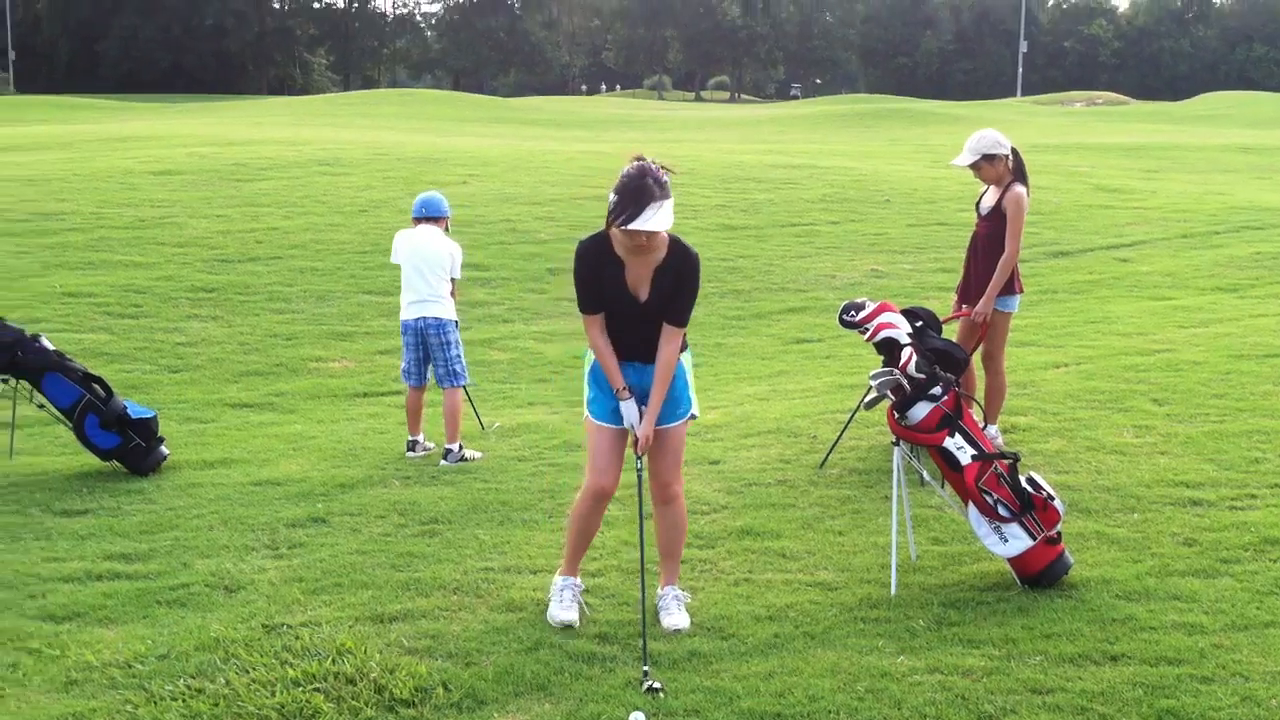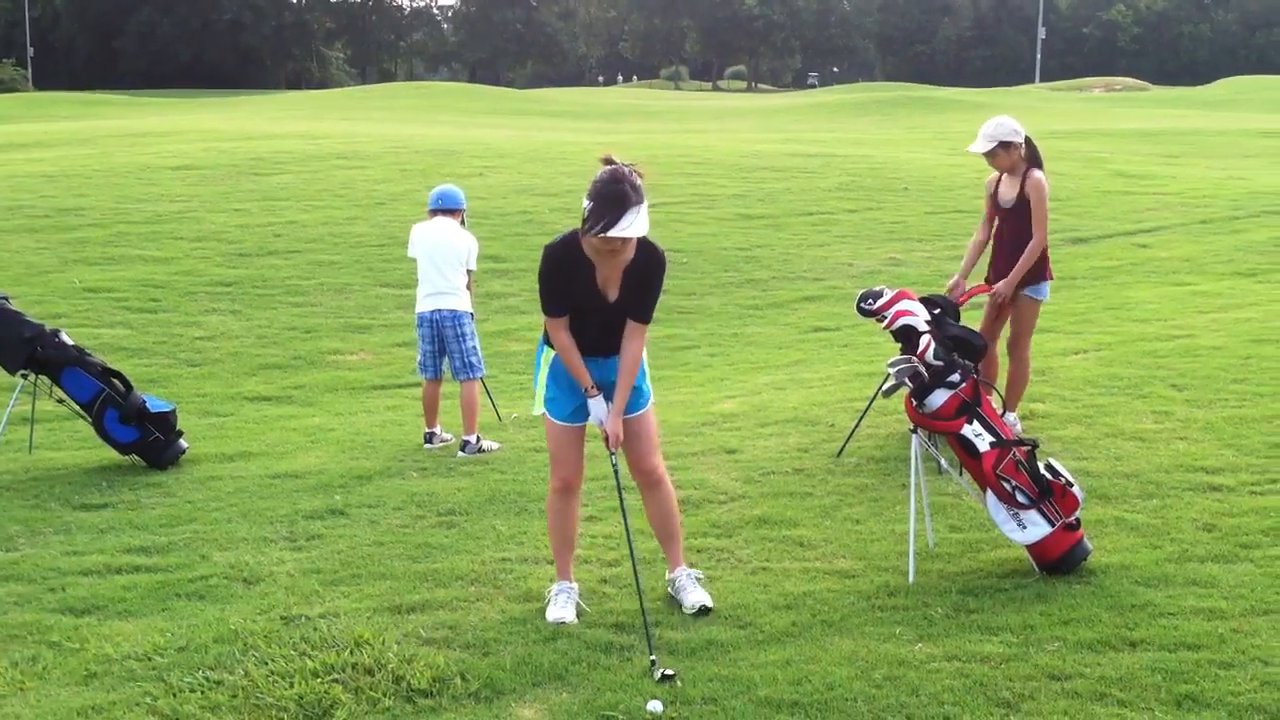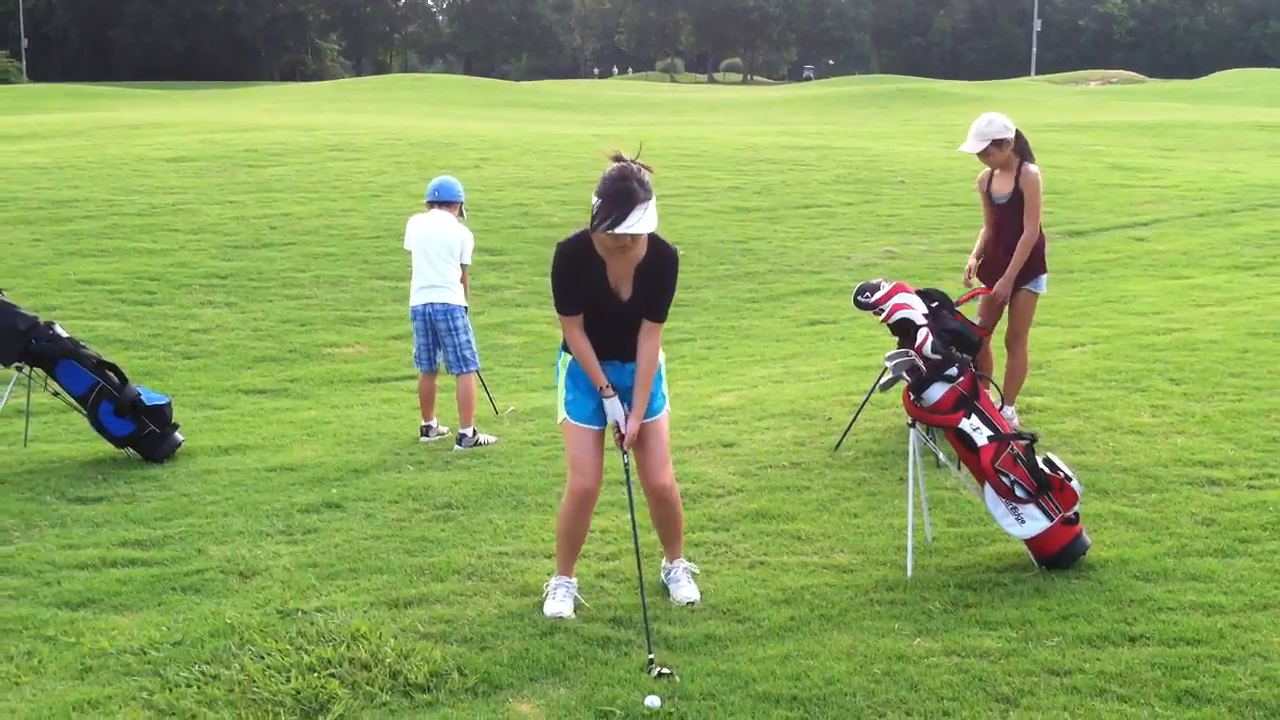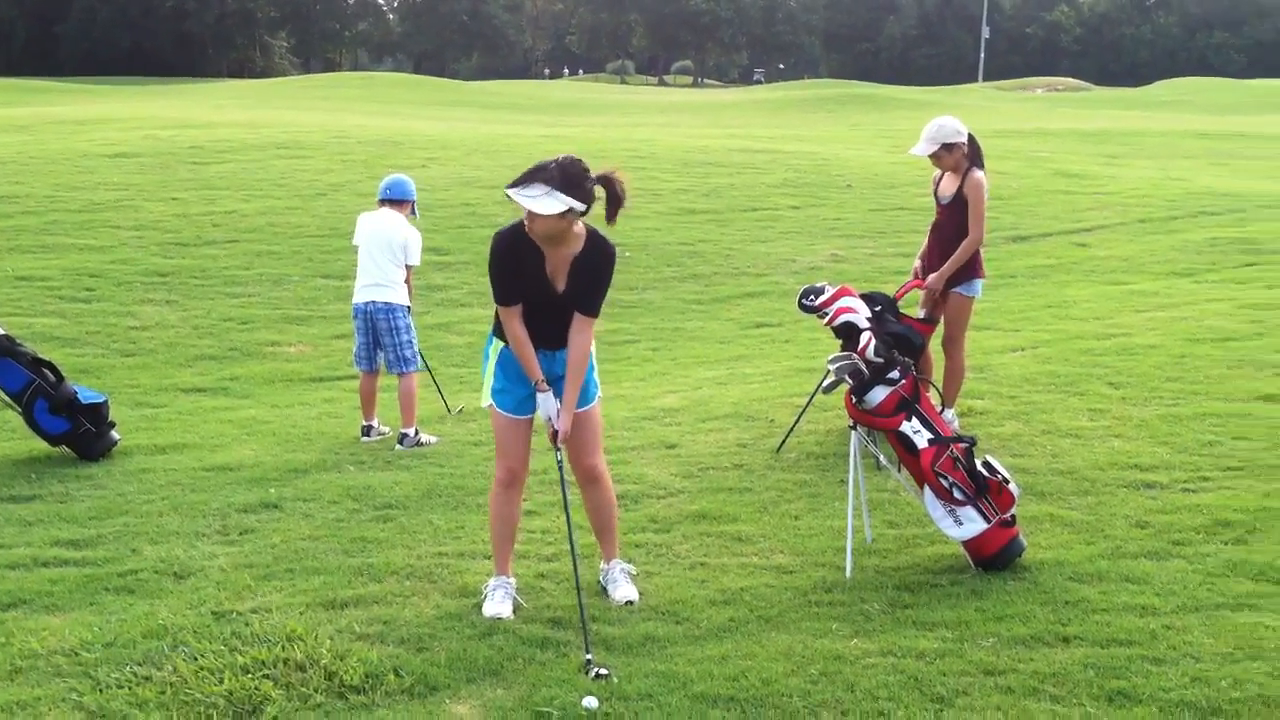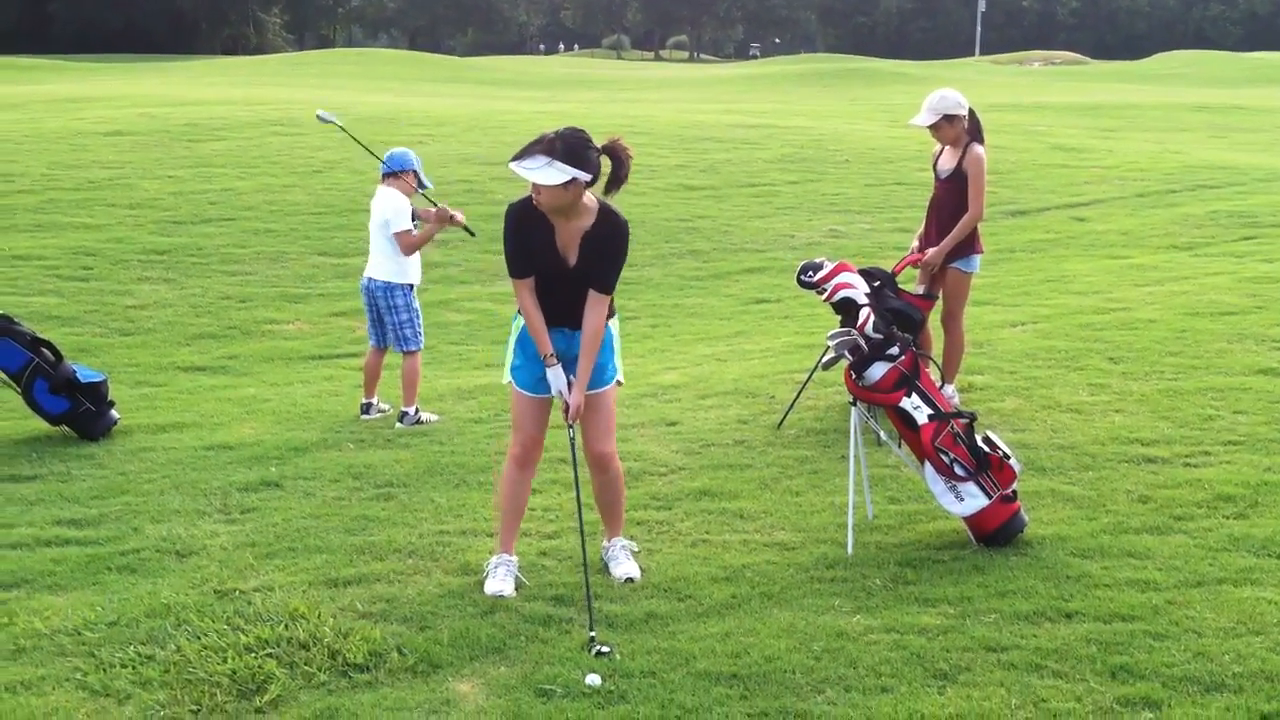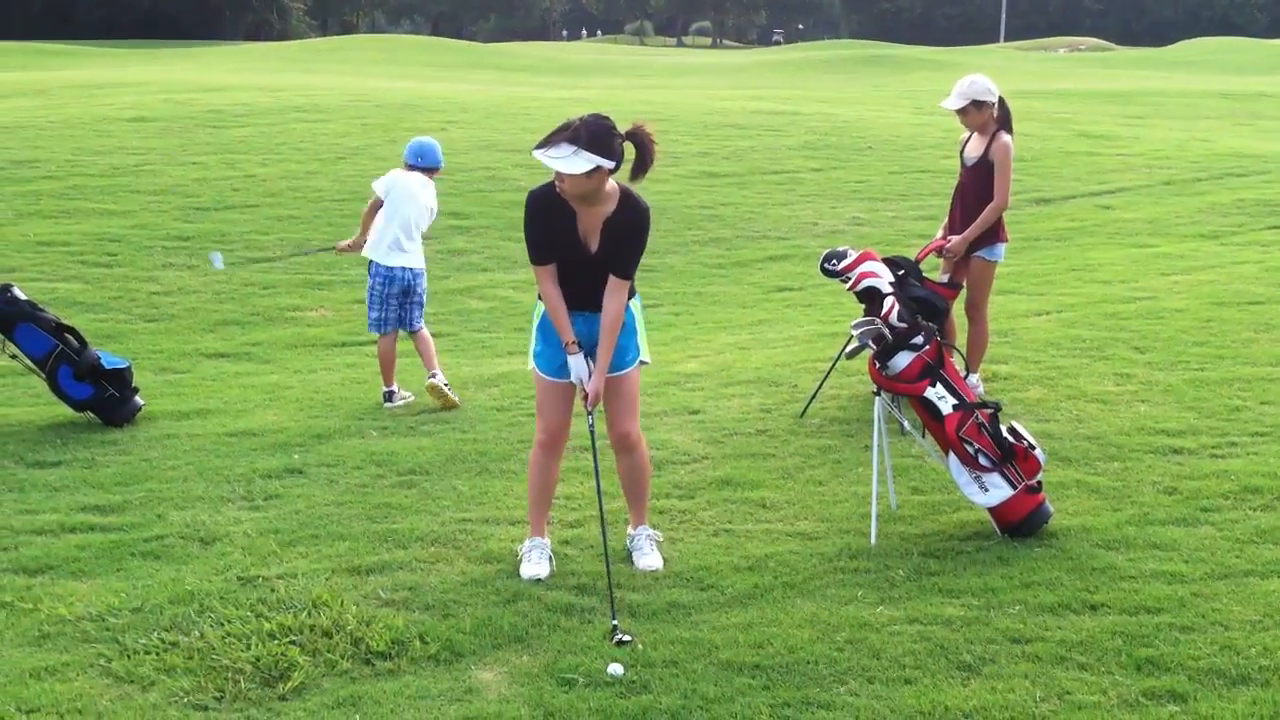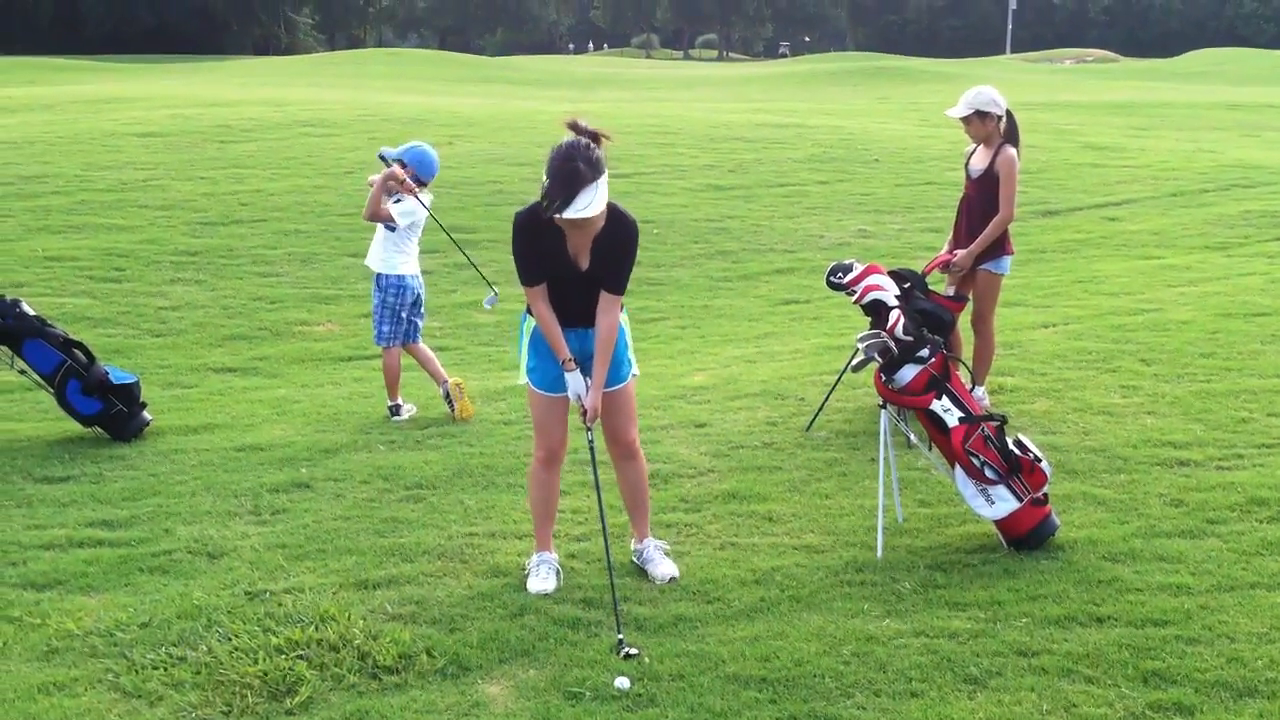
dt=0.7s
person 1, frame 1
left shoulder: (684, 260)
right shoulder: (591, 253)
left elbow: (671, 339)
right elbow: (594, 328)
left wrist: (650, 415)
right wrist: (623, 395)
left hip: (665, 375)
right hip: (609, 372)
left knee: (668, 488)
right knee: (600, 485)
left ankle: (670, 590)
right ankle: (567, 578)
person 1, frame 2
left shoulder: (650, 259)
right shoulder: (559, 256)
left elbow: (634, 336)
right elbow: (558, 330)
left wrist: (617, 411)
right wrist: (591, 395)
left hip: (622, 366)
right hip: (567, 368)
left knee: (651, 471)
right knee: (565, 480)
left ankle: (680, 572)
right ankle: (563, 585)
person 1, frame 3
left shoulder: (663, 258)
right shoulder: (571, 254)
left elbow: (650, 336)
right elbow: (574, 331)
left wrist: (637, 410)
right wrist: (606, 395)
left hip: (640, 369)
right hip: (585, 370)
left knee: (660, 484)
right knee: (584, 486)
left ankle: (676, 565)
right ankle: (562, 580)
person 1, frame 4
left shoulder: (599, 253)
right shoulder: (508, 243)
left elbow: (581, 329)
right elbow: (512, 320)
left wrist: (568, 406)
right wrist: (540, 388)
left hip: (570, 358)
right hip: (515, 359)
left knee: (591, 467)
right knee: (510, 471)
left ankle: (613, 565)
right ankle: (501, 579)
person 1, frame 5
left shoulder: (612, 227)
right shoulder: (521, 217)
left elbow: (596, 307)
right elbow: (525, 293)
left wrist: (581, 384)
right wrist: (550, 363)
left hip: (593, 339)
right hip: (536, 336)
left knee: (602, 453)
right knee: (523, 450)
left ankle: (616, 543)
right ankle: (504, 557)
person 1, frame 6
left shoulder: (633, 213)
right shoulder: (542, 203)
left elbow: (615, 291)
right elbow: (546, 280)
left wrist: (602, 369)
right wrist: (571, 349)
left hip: (615, 322)
right hip: (558, 322)
left knee: (626, 434)
right knee: (550, 435)
left ankle: (641, 531)
right ankle: (536, 540)
person 1, frame 7
left shoulder: (622, 228)
right shoulder: (529, 224)
left elbow: (608, 308)
right elbow: (539, 300)
left wrist: (597, 385)
right wrist: (569, 365)
left hip: (604, 334)
right hip: (550, 337)
left knee: (626, 443)
right knee: (548, 449)
left ankle: (645, 543)
right ankle: (543, 555)
person 2, frame 1
left shoulder: (1015, 195)
right shoulder: (989, 191)
left elbow: (1011, 252)
left wrist: (989, 298)
right wrist: (962, 289)
left hip: (1000, 289)
right hip: (977, 283)
left knee: (992, 358)
left ankle: (991, 430)
person 2, frame 2
left shoulder: (1035, 181)
right shoulder: (994, 182)
left elbow: (1040, 238)
right elbow: (982, 234)
left wrist: (1013, 280)
right wrist: (961, 275)
left hip: (1031, 275)
right hip: (1001, 269)
left knee: (1017, 346)
right knee: (985, 340)
left ankle: (1010, 416)
person 2, frame 3
left shoulder: (1028, 175)
right shoulder: (985, 179)
left elbow: (1031, 231)
left wrist: (1009, 277)
right wrist: (974, 257)
left hip: (1026, 268)
right hip: (995, 264)
left knee: (1015, 340)
left ankle: (1008, 409)
person 2, frame 4
left shoulder: (974, 181)
right shoulder: (939, 178)
left elbow: (975, 237)
left wrist: (943, 273)
right wrist: (920, 258)
left hip: (962, 273)
right hip: (935, 268)
left knee: (952, 343)
left ankle: (947, 412)
person 2, frame 5
left shoulder: (973, 155)
right shoulder: (939, 152)
left elbow: (975, 212)
left wrist: (943, 249)
right wrist: (920, 238)
left hip: (960, 249)
right hip: (933, 245)
left knee: (951, 319)
left ankle: (948, 388)
person 2, frame 6
left shoulder: (1000, 143)
right shoulder: (966, 139)
left elbow: (1000, 202)
left wrist: (967, 237)
right wrist: (945, 228)
left hip: (985, 238)
right hip: (959, 234)
left knee: (974, 308)
left ankle: (972, 378)
person 2, frame 7
left shoulder: (1006, 156)
right shoulder: (972, 152)
left elbow: (1006, 215)
left wrist: (973, 251)
right wrist: (951, 243)
left hip: (990, 251)
right hip: (964, 248)
left knee: (981, 321)
left ankle: (978, 390)
person 3, frame 1
left shoulder: (402, 238)
right shoulder: (451, 247)
right elbow: (452, 289)
left hip: (410, 318)
right hip: (440, 318)
left knee: (415, 384)
right knee: (453, 385)
left ankle: (415, 441)
right ankle: (452, 449)
person 3, frame 2
left shoulder: (418, 231)
right shoulder: (466, 238)
right elbow: (469, 280)
left hip: (426, 310)
right hip: (455, 310)
left knee: (431, 377)
right knee: (469, 377)
left ankle: (432, 433)
right ankle: (470, 441)
person 3, frame 3
left shoulder: (415, 223)
right shoulder: (461, 232)
right elbow: (463, 275)
right wrist: (463, 303)
left hip: (419, 303)
right hip: (449, 303)
left knee: (427, 369)
right knee: (465, 370)
left ankle: (428, 426)
right ankle: (467, 434)
person 3, frame 4
left shoulder: (364, 221)
right shoulder: (410, 232)
right elbow: (407, 278)
right wrist: (407, 307)
left hip: (362, 302)
right hip: (391, 304)
left knee: (369, 369)
right knee: (407, 370)
left ankle: (369, 426)
right ankle: (408, 434)
person 3, frame 5
left shoulder: (383, 197)
right shoulder: (397, 203)
left elbow: (420, 214)
right elbow: (408, 246)
left wrist: (444, 216)
right wrist: (436, 223)
left hip: (372, 281)
right hip: (394, 285)
left knee: (377, 346)
right knee: (411, 349)
left ankle: (369, 403)
right ankle: (409, 412)
person 3, frame 6
left shoulder: (397, 177)
right shoulder: (430, 196)
left elbow: (373, 207)
left wrist: (360, 238)
left hip: (386, 267)
right hip: (414, 268)
left knee: (386, 332)
right knee: (417, 326)
left ankle: (391, 391)
right ankle: (436, 375)
person 3, frame 7
left shoulder: (413, 205)
right shoulder: (404, 192)
left elbow: (371, 214)
right elbow: (373, 182)
left wrist: (386, 179)
right wrist: (386, 179)
left hip: (392, 279)
right hip: (409, 279)
left knee: (390, 344)
right knee: (412, 341)
left ankle: (396, 405)
right ankle: (447, 384)
